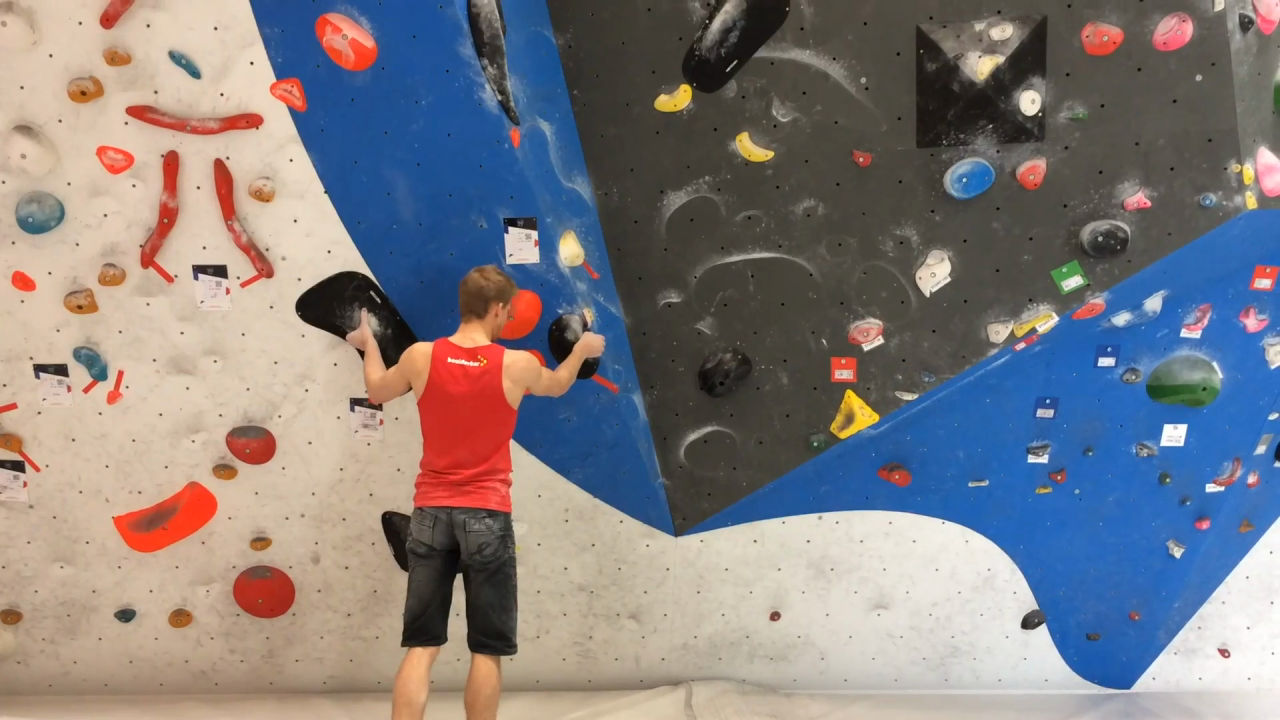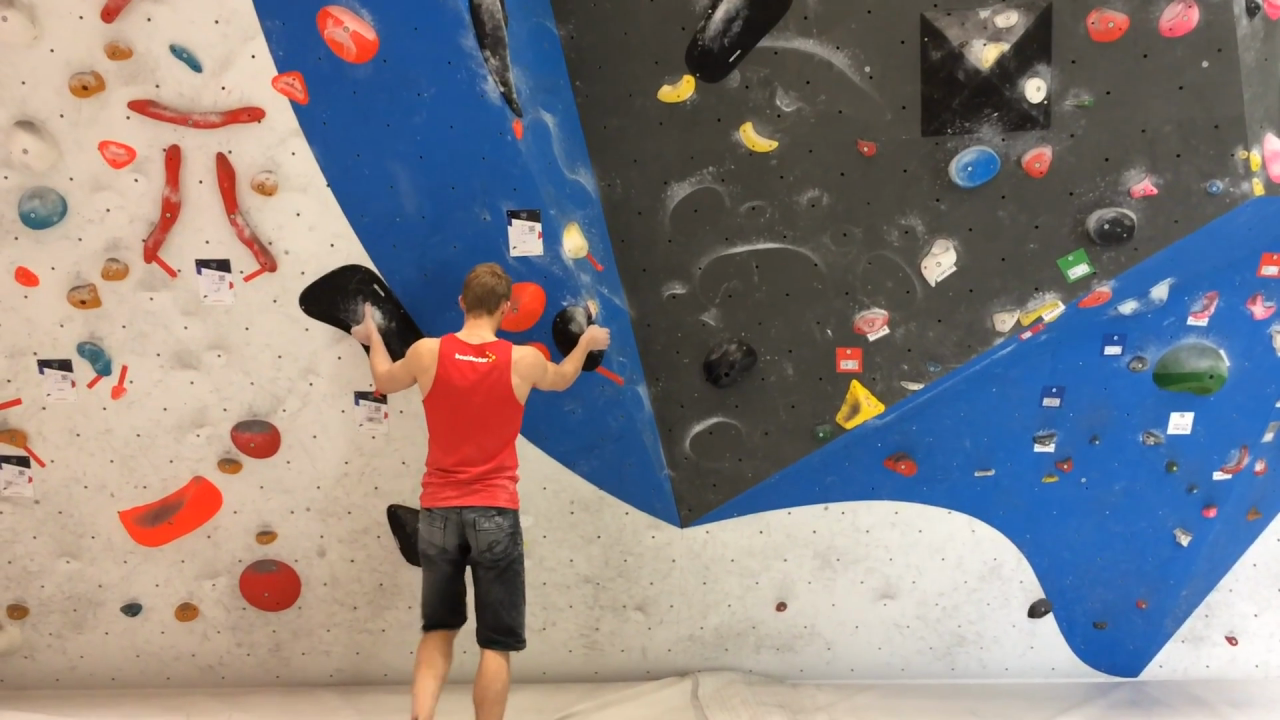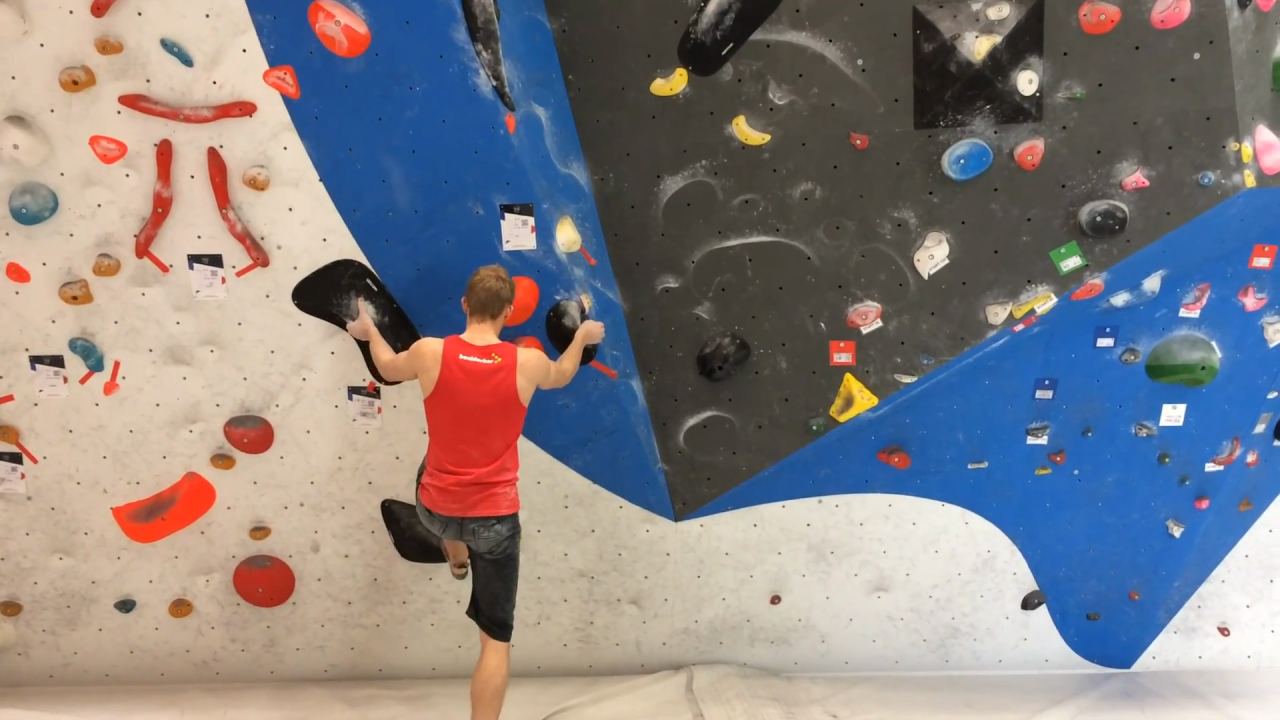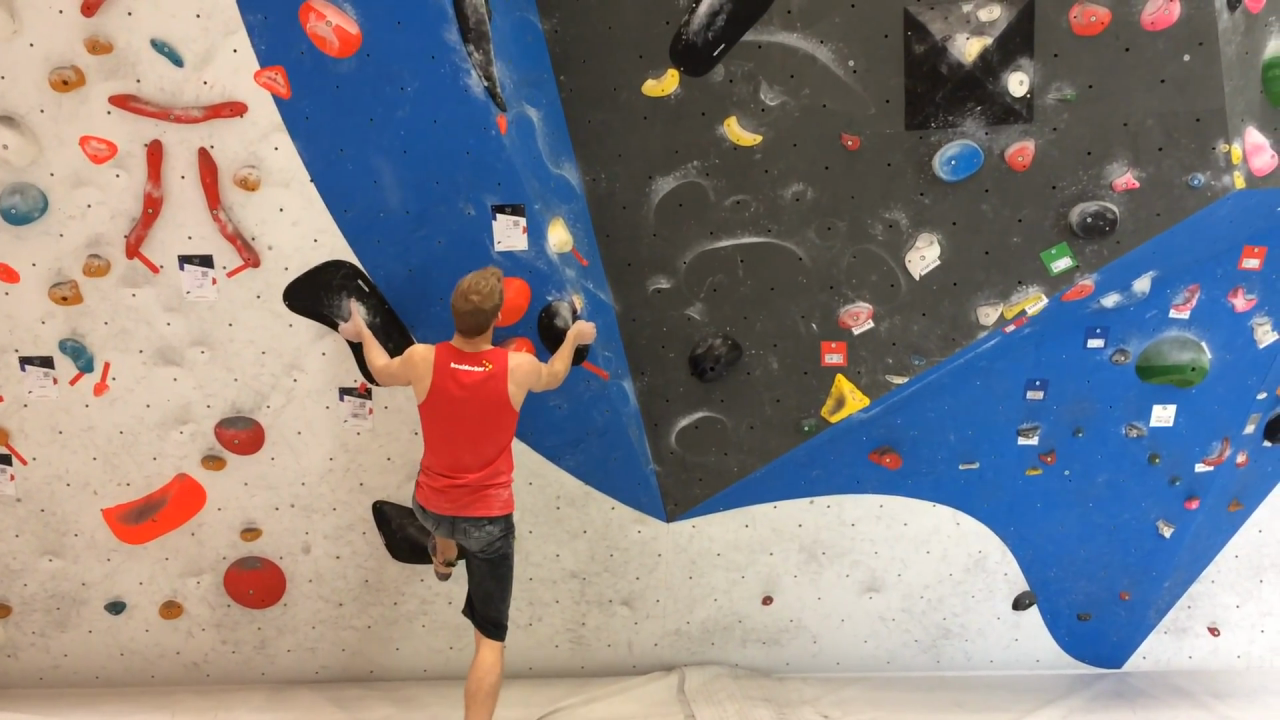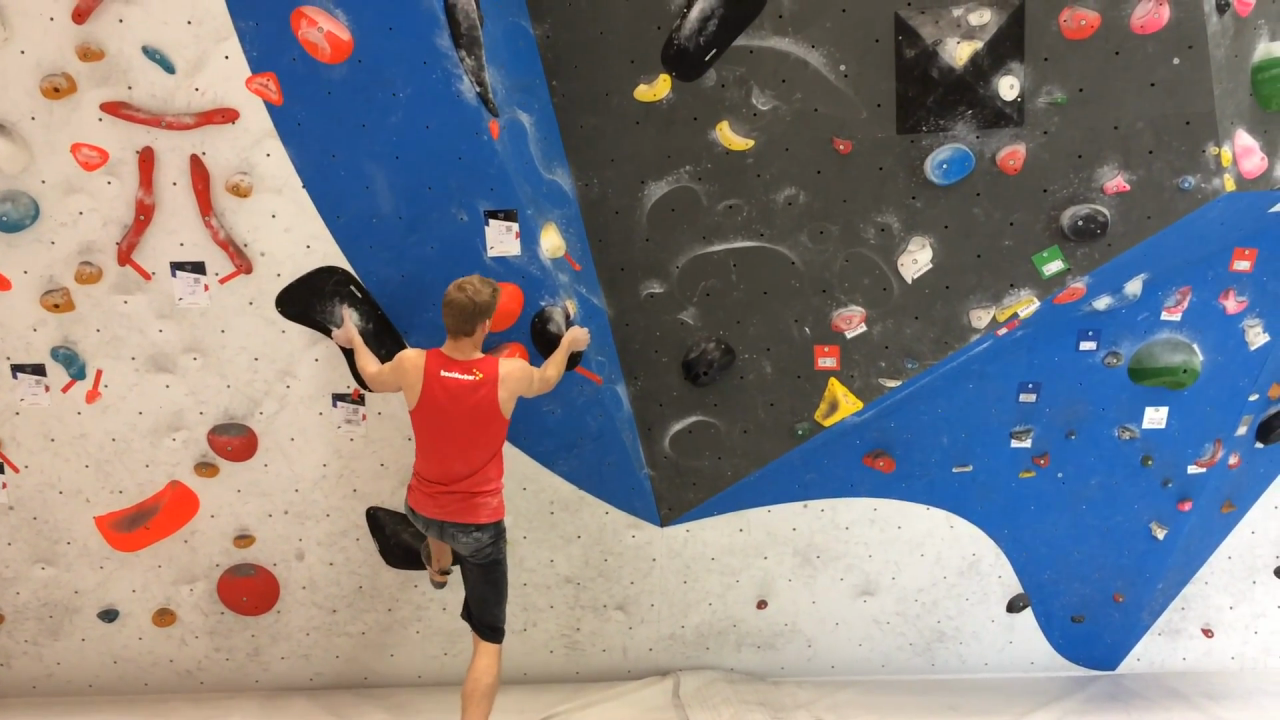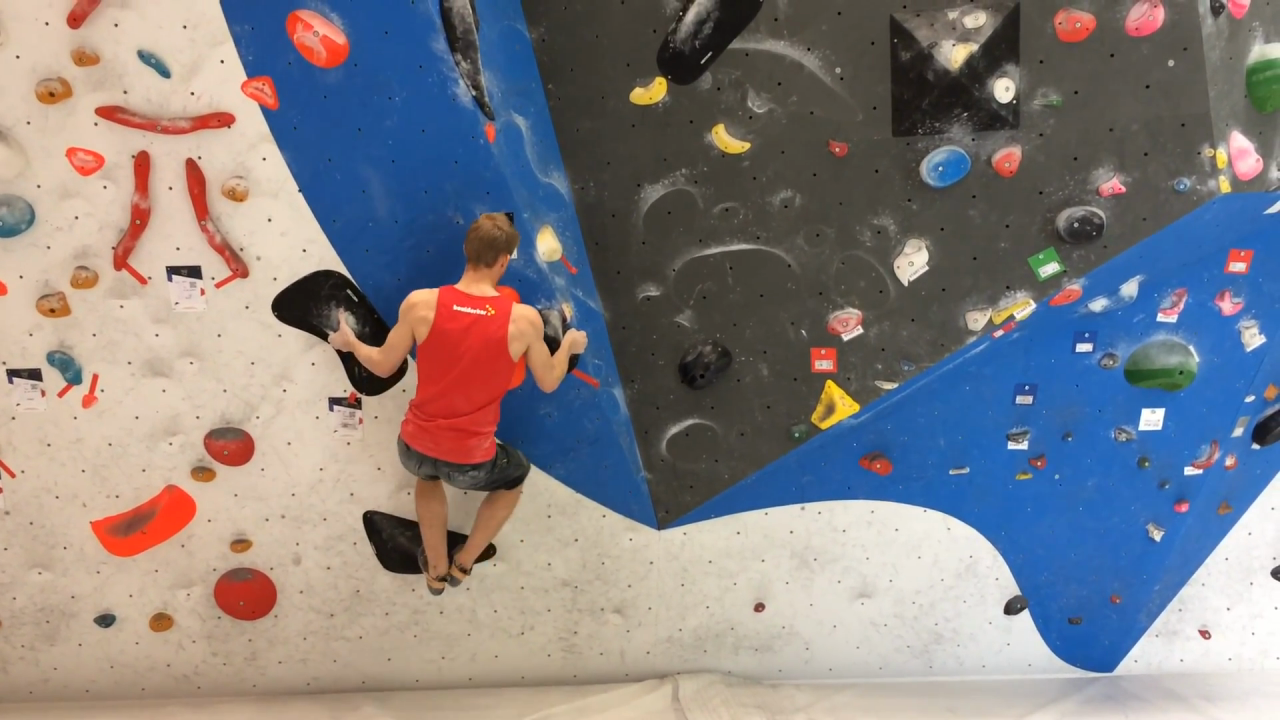
dt=0.7s
person 1, frame 1
left shoulder: (420, 357)
right shoulder: (517, 365)
left elbow: (377, 390)
right elbow: (557, 384)
left wrist: (367, 343)
right wrist: (582, 350)
left hip: (431, 512)
right hip: (487, 515)
left knee: (420, 645)
right knee: (488, 650)
person 1, frame 2
left shoulder: (426, 352)
right shoulder: (524, 361)
left elbow: (384, 381)
right elbow: (562, 377)
left wrist: (372, 337)
right wrist: (587, 343)
left hip: (438, 509)
right hip: (495, 511)
left knee: (438, 628)
right knee: (497, 644)
person 1, frame 3
left shoulder: (429, 352)
right shoulder: (528, 362)
left elbow: (388, 368)
right elbow: (562, 374)
left wrist: (369, 330)
right wrist: (582, 337)
left hip: (436, 509)
right hip: (495, 515)
right knee: (495, 638)
left ankle: (458, 559)
person 1, frame 4
left shoulder: (421, 360)
right shoulder: (519, 368)
left elbow: (382, 372)
right elbow: (554, 376)
left wrist: (362, 332)
right wrist: (574, 337)
left hip: (431, 507)
right hip: (489, 517)
right knee: (490, 638)
left ankle: (444, 556)
person 1, frame 5
left shoulder: (411, 365)
right shoulder: (509, 374)
left elbow: (374, 378)
right elbow: (546, 381)
left wrist: (353, 338)
right wrist: (569, 343)
left hip: (421, 509)
right hip: (479, 522)
right knee: (488, 639)
left ankle: (440, 565)
person 1, frame 6
left shoulder: (420, 304)
right shoulder: (524, 320)
left elbow: (383, 365)
right elbow: (548, 382)
left wrist: (349, 342)
right wrist: (569, 344)
left hip: (415, 446)
right hip: (471, 461)
left knee: (428, 476)
right knee: (514, 476)
left ankle: (436, 571)
right ankle: (462, 565)
